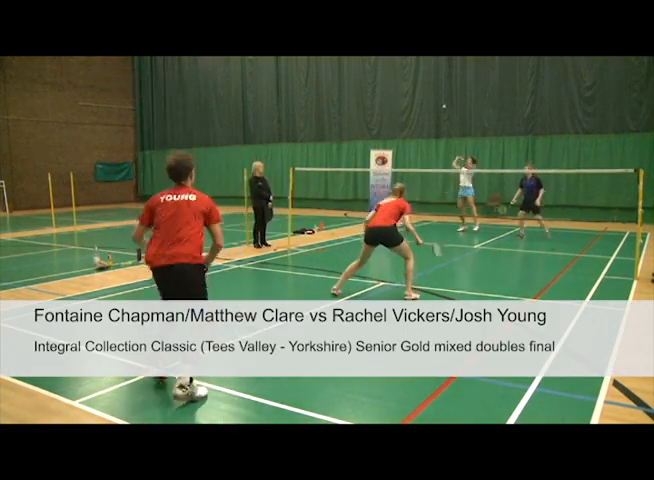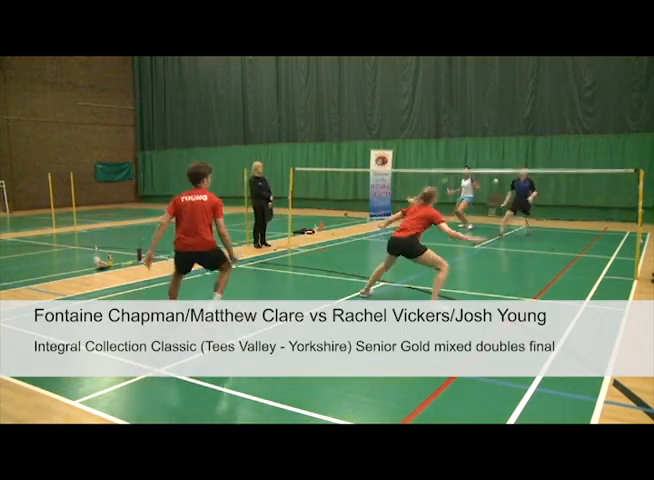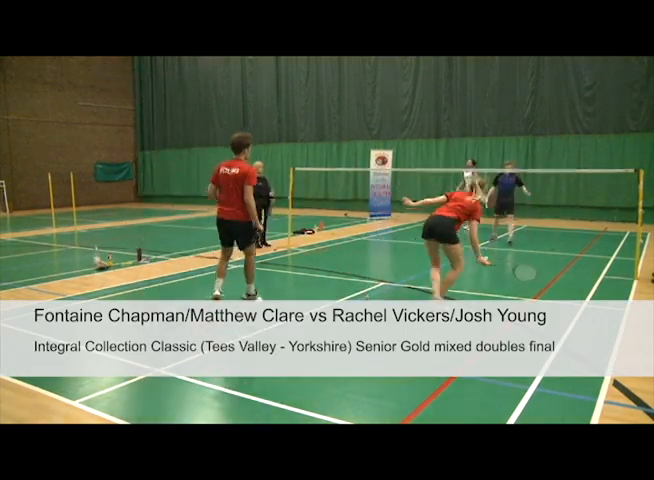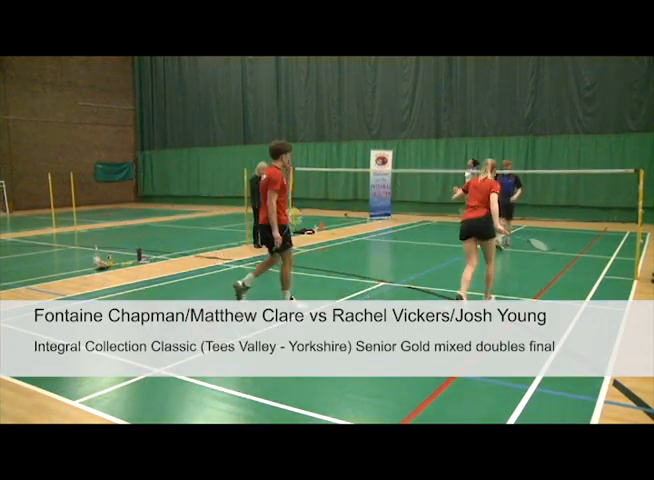
dt=0.5s
person 1, frame 1
left shoulder: (156, 200)
right shoulder: (204, 201)
left elbow: (136, 237)
right elbow: (219, 243)
right wrist: (206, 262)
left hip: (159, 264)
right hip: (189, 264)
right ankle: (184, 384)
person 1, frame 2
left shoulder: (179, 199)
right shoulder: (214, 200)
left elbow: (163, 224)
right elbow: (222, 230)
left wrist: (152, 251)
right wrist: (232, 253)
left hip: (183, 248)
right hip: (205, 247)
left knee: (178, 276)
right knee: (227, 267)
person 1, frame 3
left shoulder: (221, 167)
right shoulder: (248, 170)
left elbow: (210, 193)
right elbow: (248, 199)
right wrist: (257, 222)
left hip: (222, 218)
right hip: (241, 219)
left knee: (225, 255)
right knee: (250, 254)
left ankle: (217, 291)
right ankle: (250, 293)
person 1, frame 4
left shoulder: (270, 172)
right shoulder: (277, 174)
right elbow: (271, 203)
left wrist: (286, 173)
right wrist: (276, 230)
left hip: (266, 223)
right hip: (276, 224)
left knee: (273, 258)
right knee: (287, 259)
left ankle: (243, 283)
right ankle: (287, 299)
person 2, frame 1
left shoulder: (382, 202)
right shoulder: (404, 204)
left elbow: (367, 220)
right elbow: (408, 225)
left wrist: (368, 235)
right wrist: (418, 238)
left hip: (372, 230)
right hip: (388, 231)
left knee: (360, 262)
right knee: (409, 257)
left ankle: (337, 287)
right ankle: (409, 292)
person 2, frame 2
left shoulder: (412, 206)
right shoulder: (433, 213)
left elbow: (393, 218)
right elbow: (450, 232)
left wrist: (383, 225)
right wrist: (472, 239)
left hip: (394, 241)
right hip: (408, 243)
left knee: (386, 265)
right knee: (443, 267)
left ankle: (366, 290)
person 2, frame 3
left shoulder: (457, 193)
right shoulder: (477, 207)
left elbow: (432, 201)
right elbow: (473, 235)
left wrist: (412, 203)
right wrist: (479, 256)
left hip: (430, 222)
right hip: (445, 226)
left knee: (435, 265)
right knee: (458, 266)
left ankle: (436, 295)
right ankle: (438, 299)
person 2, frame 4
left shoulder: (472, 182)
right shoulder: (493, 184)
left elbow: (454, 198)
right elbow: (493, 203)
left wrist: (457, 192)
right wrist: (498, 225)
left hip: (466, 223)
right hip: (483, 222)
left knee: (471, 263)
right knee: (490, 261)
left ankle: (463, 293)
right ankle: (487, 296)
